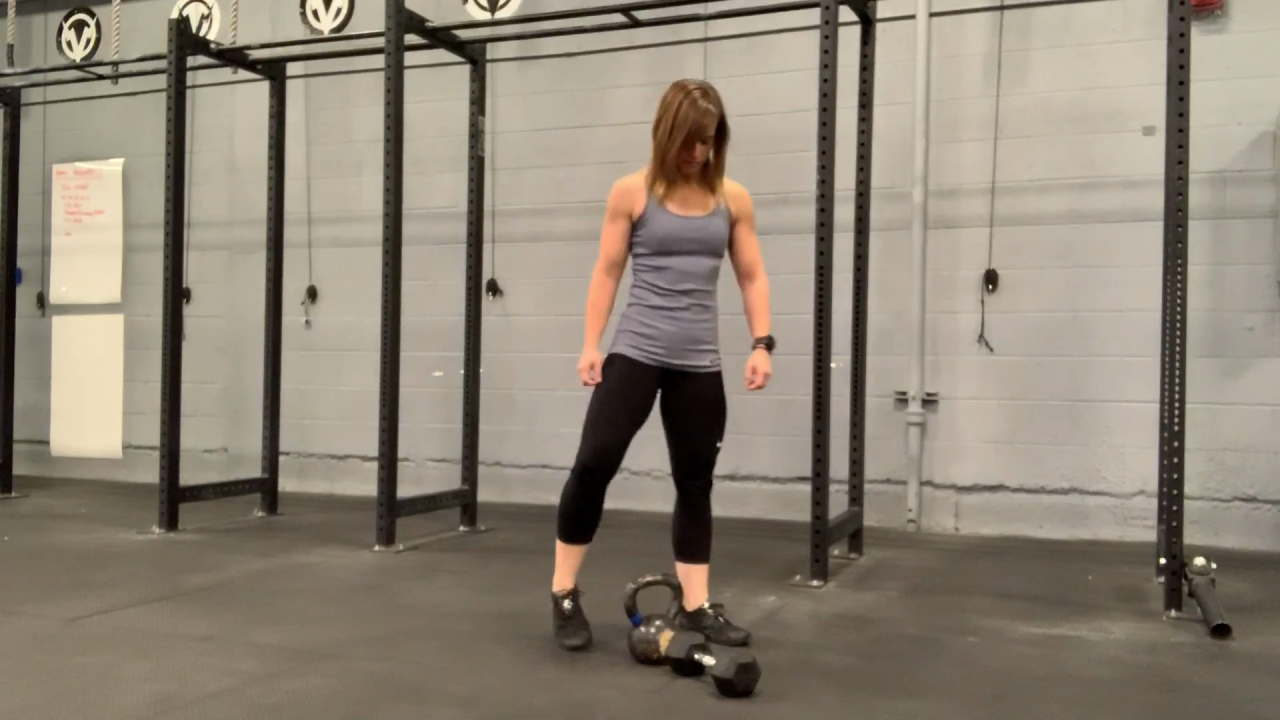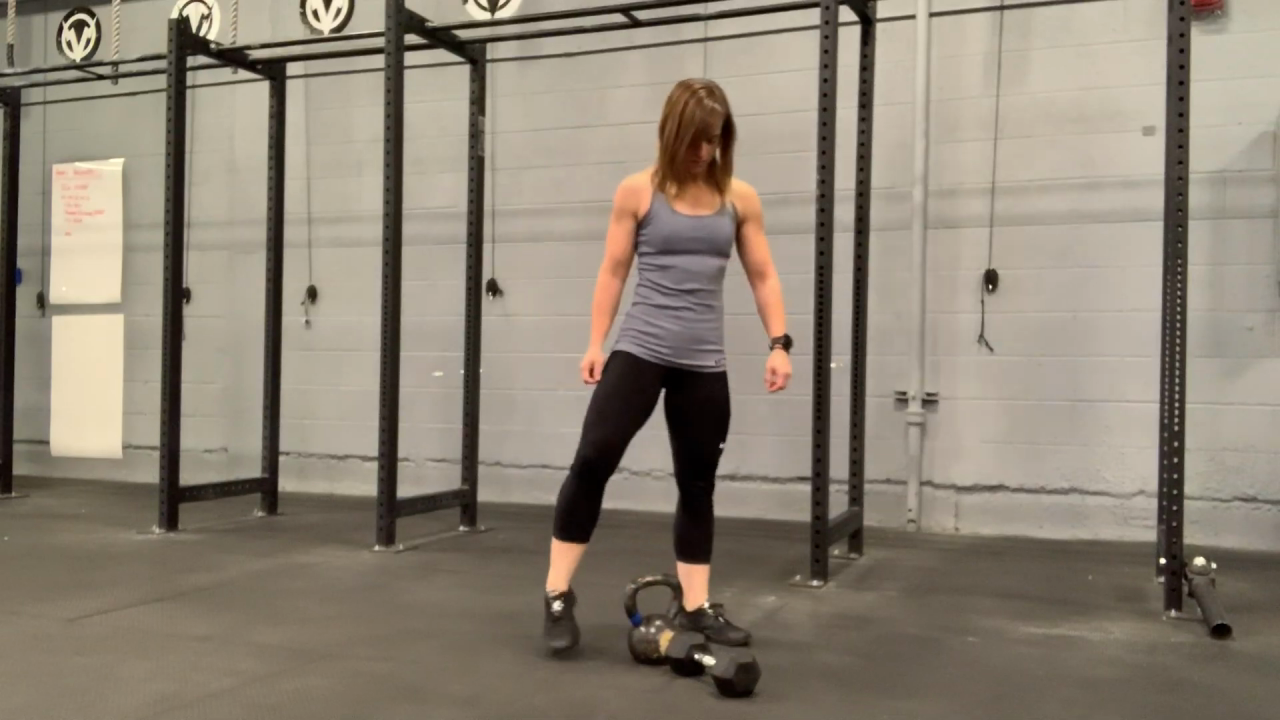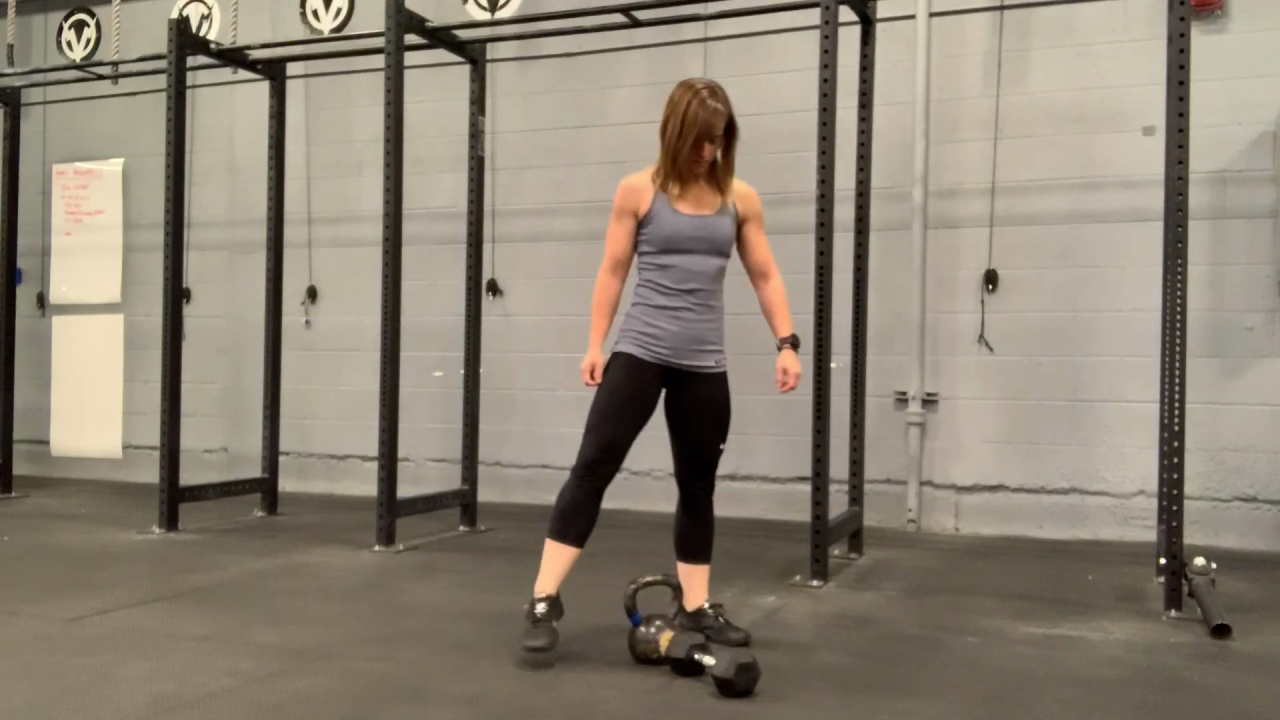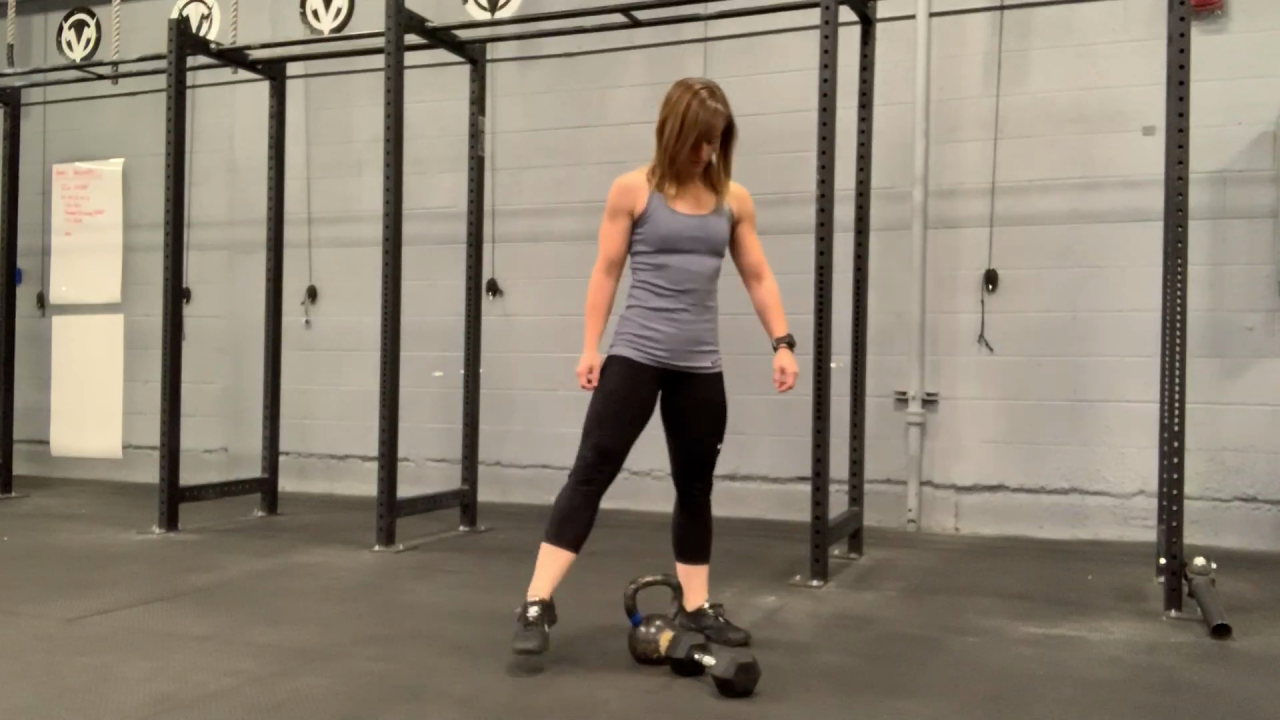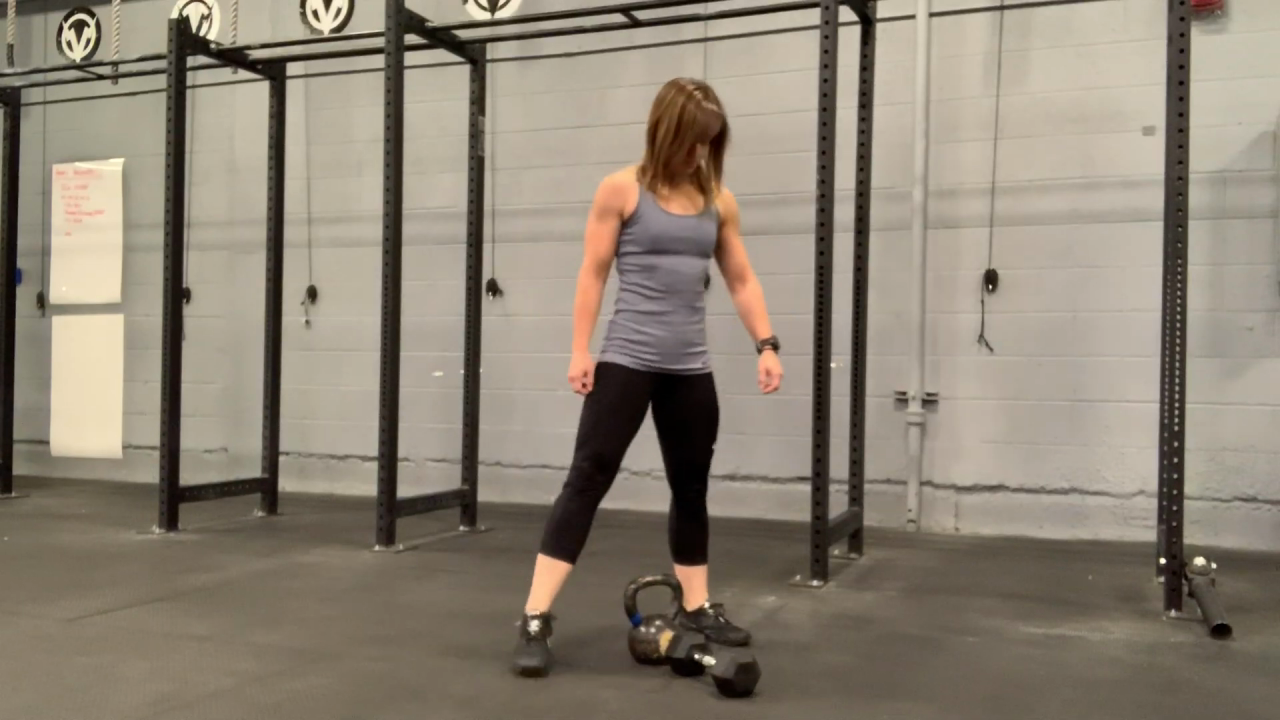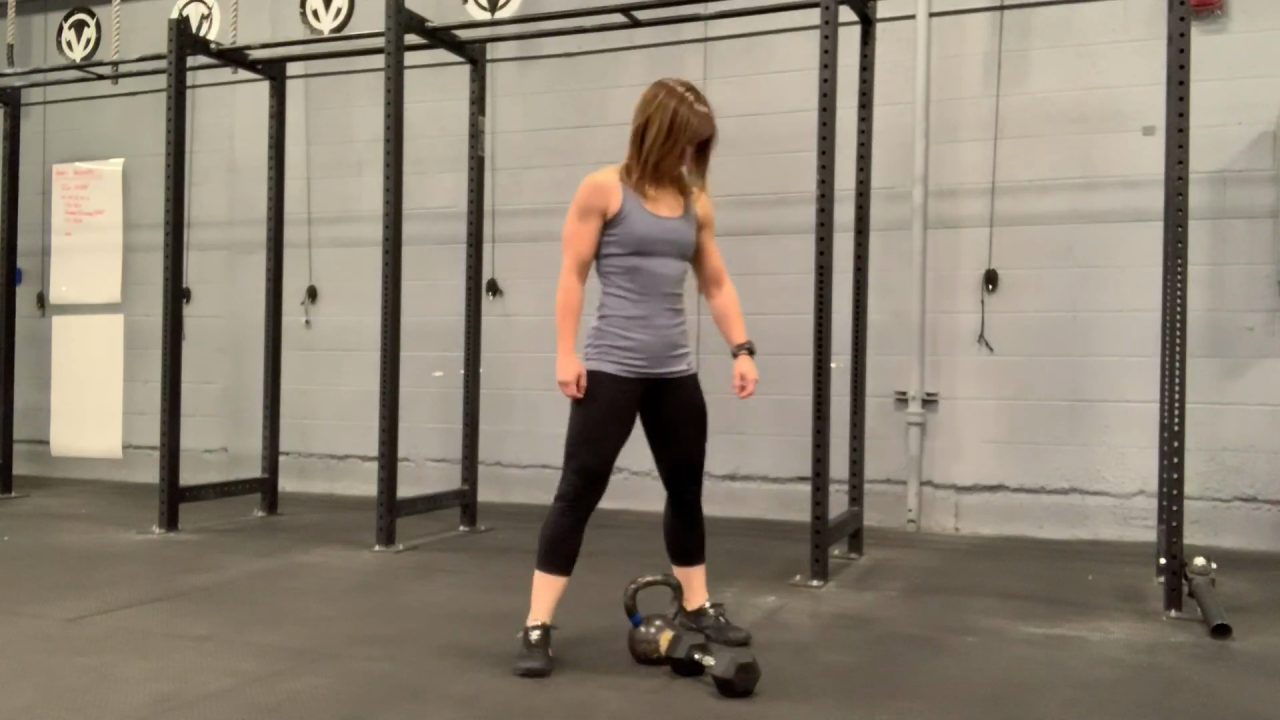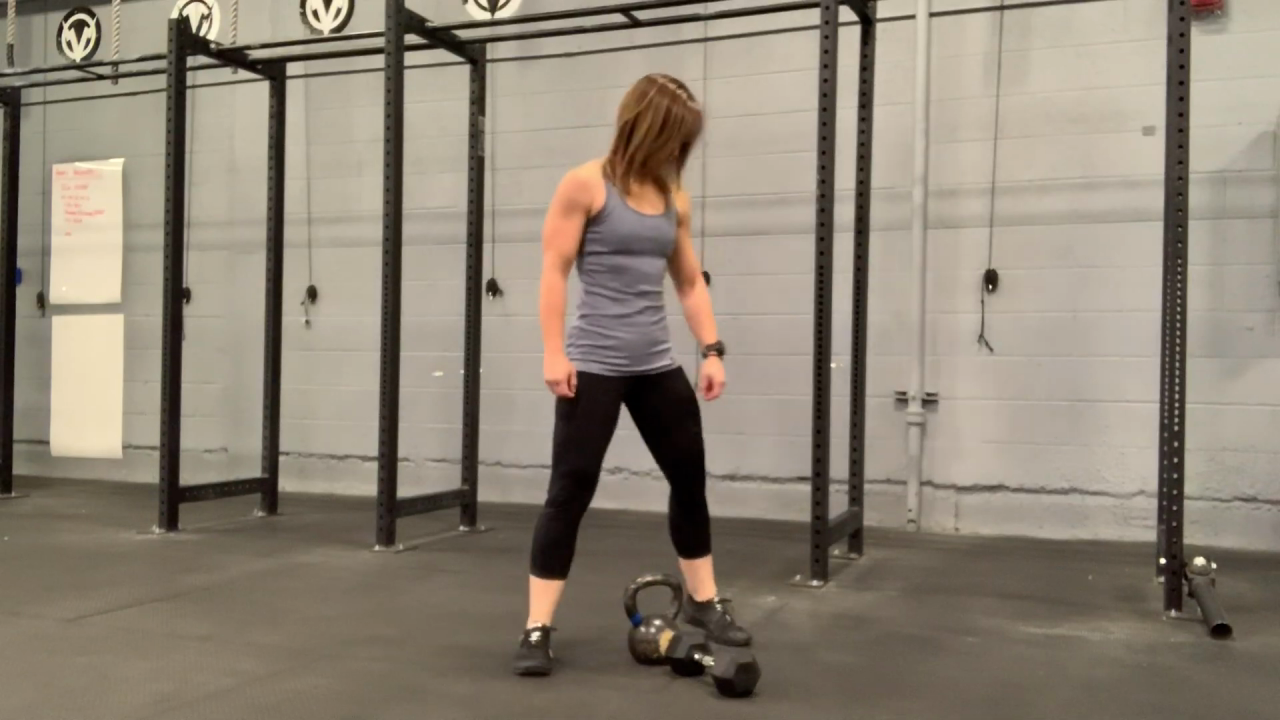
dt=0.1s
person 1, frame 1
left shoulder: (733, 198)
right shoulder: (632, 192)
left elbow: (752, 277)
right elbow: (607, 272)
left wrist: (761, 344)
right wrist: (590, 343)
left hip: (699, 363)
right hip: (636, 351)
left knee: (696, 484)
right knee: (594, 463)
left ankle: (697, 605)
right ankle: (564, 592)
person 1, frame 2
left shoulder: (740, 198)
right shoulder: (638, 191)
left elbow: (763, 276)
right elbow: (613, 271)
left wrist: (779, 343)
right wrist: (594, 343)
left hip: (705, 362)
right hip: (639, 349)
left knee: (698, 483)
right knee: (593, 460)
left ankle: (696, 606)
right ankle: (558, 595)
person 1, frame 3
left shoulder: (741, 198)
right shoulder: (638, 191)
left elbow: (765, 276)
right elbow: (612, 271)
left wrist: (786, 343)
right wrist: (594, 345)
left hip: (705, 363)
right hip: (640, 350)
left knee: (698, 485)
right knee: (594, 464)
left ankle: (696, 606)
right ankle: (544, 599)
person 1, frame 4
left shoulder: (733, 199)
right shoulder: (634, 190)
left elbow: (758, 277)
right elbow: (606, 272)
left wrist: (782, 342)
right wrist: (590, 346)
left hip: (700, 363)
right hip: (635, 354)
left knee: (697, 484)
right knee: (594, 467)
left ankle: (696, 607)
right ankle: (538, 604)
person 1, frame 5
left shoulder: (719, 200)
right shoulder: (621, 189)
left elbow: (741, 280)
right elbow: (593, 272)
left wrist: (767, 346)
right wrist: (580, 349)
left hip: (690, 365)
right hip: (626, 358)
left knee: (692, 486)
right knee: (588, 476)
left ankle: (696, 607)
right ankle: (535, 618)
person 1, frame 6
left shoulder: (696, 203)
right shoulder: (603, 190)
left elbow: (717, 283)
right elbow: (573, 277)
left wrist: (742, 349)
right wrist: (567, 353)
left hip: (674, 367)
right hip: (611, 366)
left knee: (686, 486)
right knee: (580, 487)
left ankle: (697, 606)
right ankle: (537, 627)
person 1, frame 7
left shoulder: (674, 199)
right shoulder: (585, 185)
left elbow: (689, 282)
right elbow: (554, 271)
left wrist: (713, 350)
right wrist: (553, 351)
left hip: (657, 364)
right hip: (594, 363)
left knee: (689, 477)
right knee: (570, 489)
left ankle: (703, 600)
right ankle: (536, 628)
